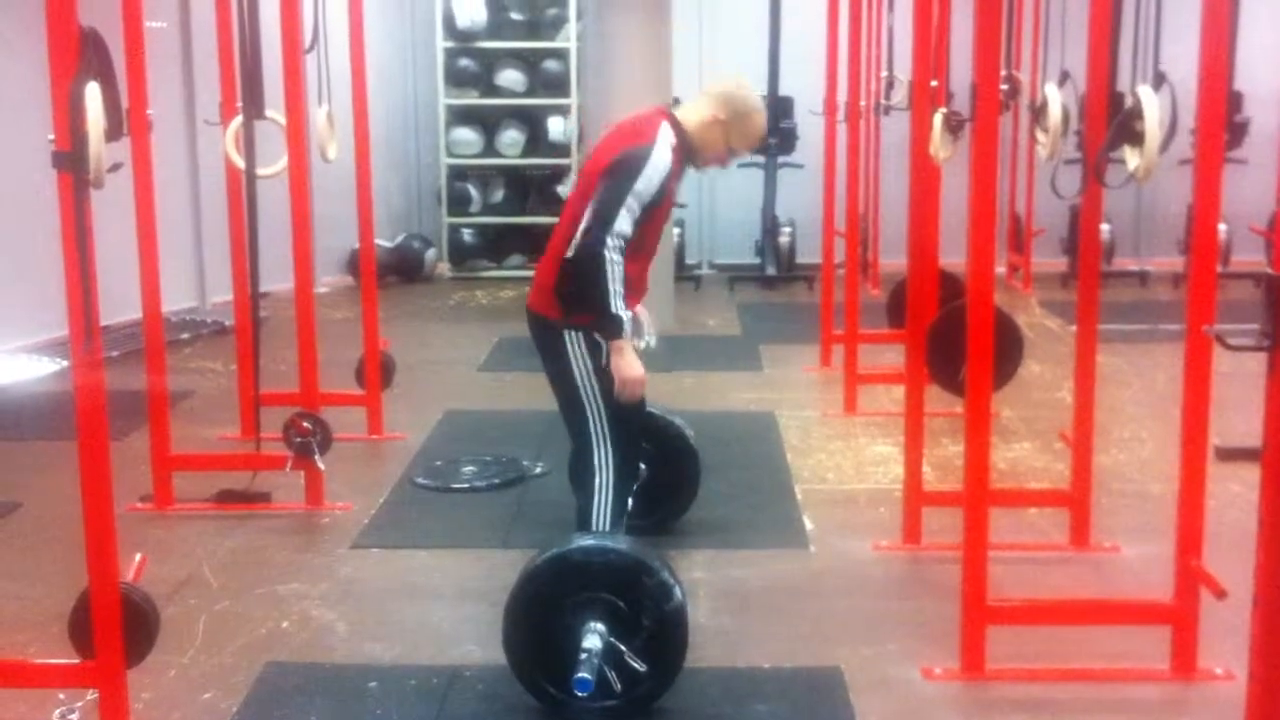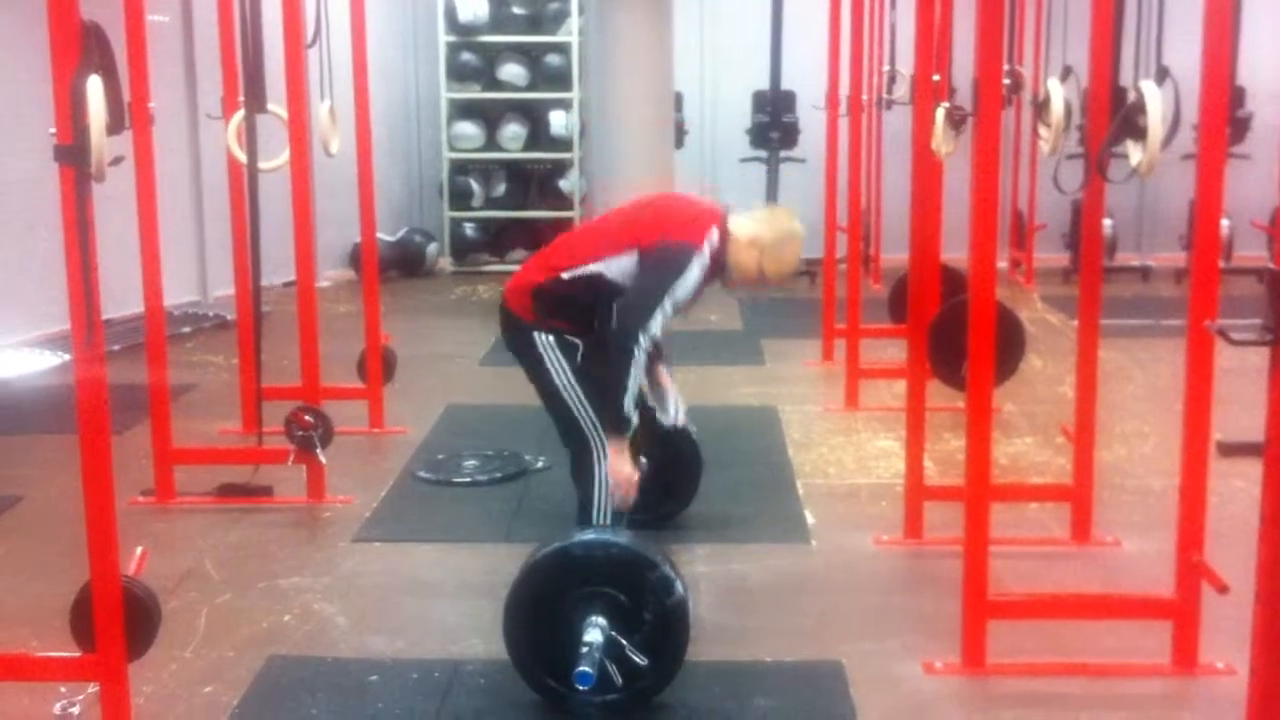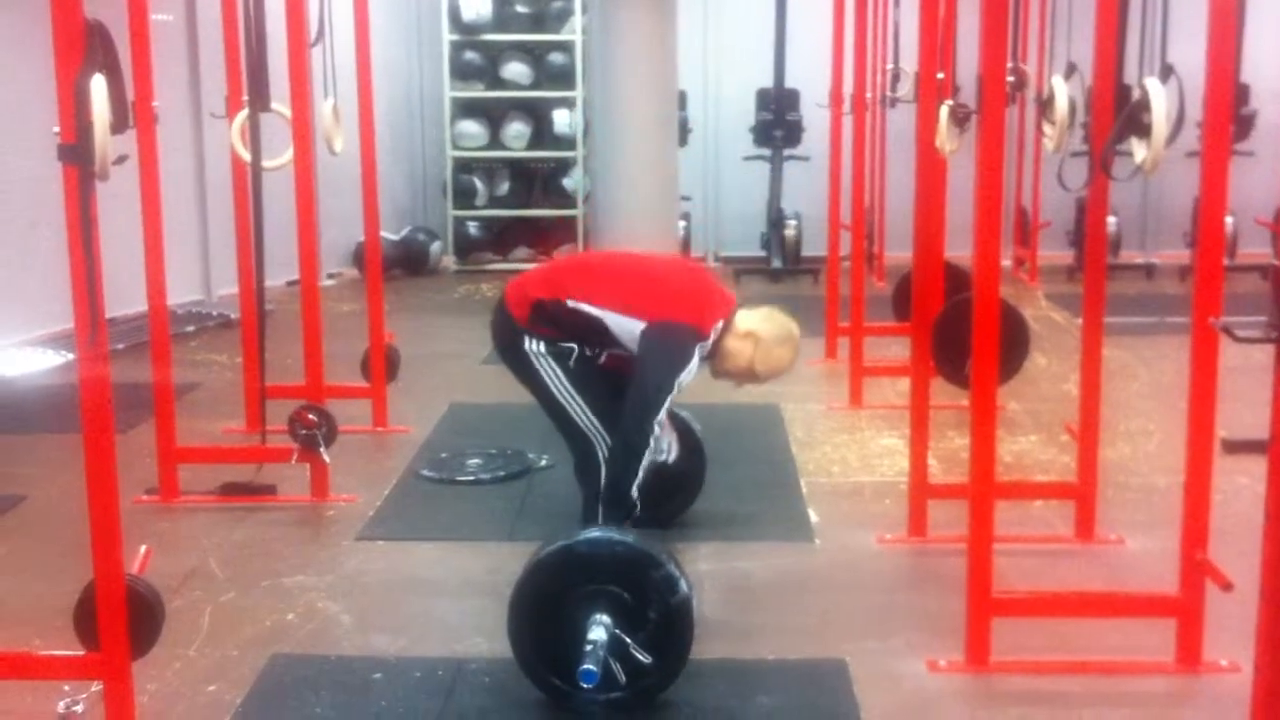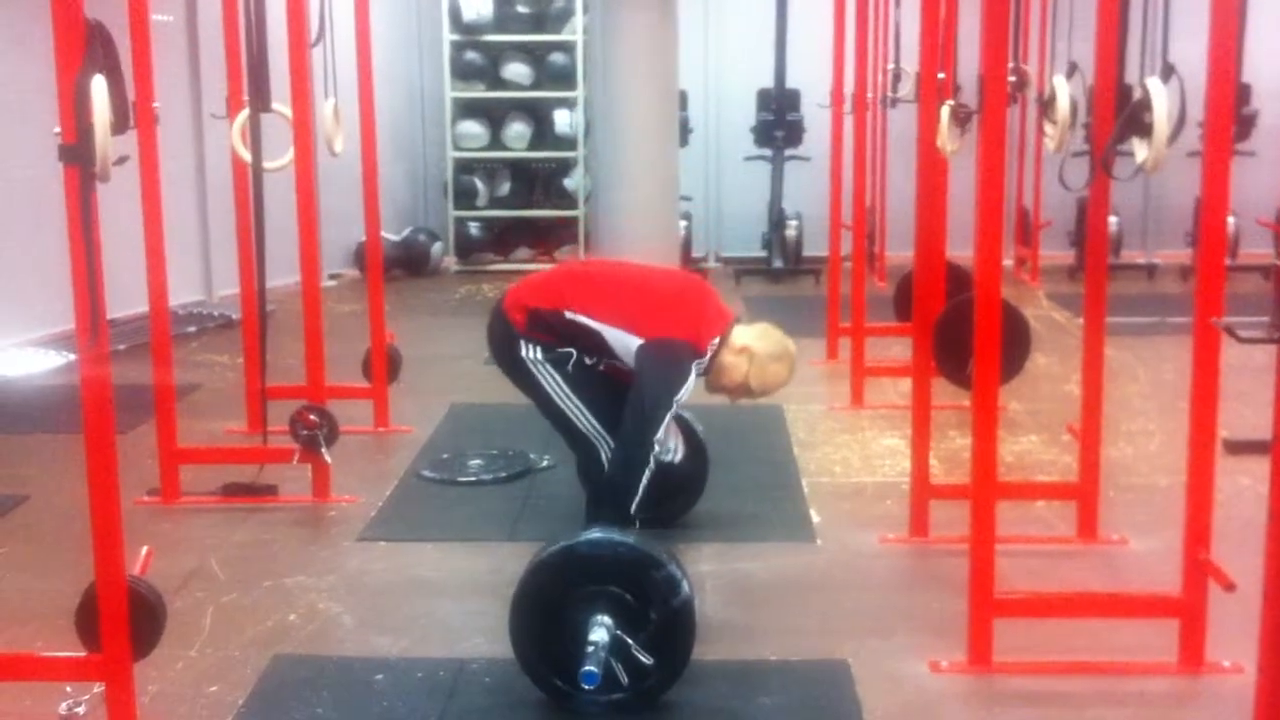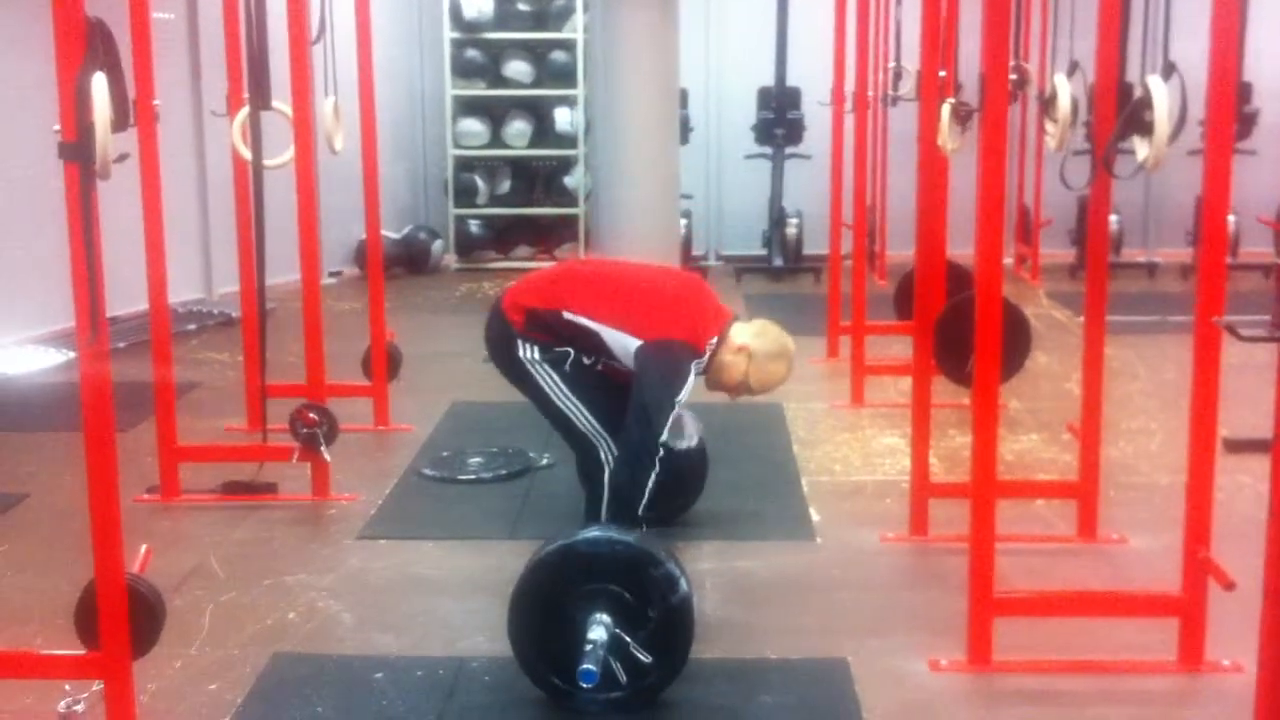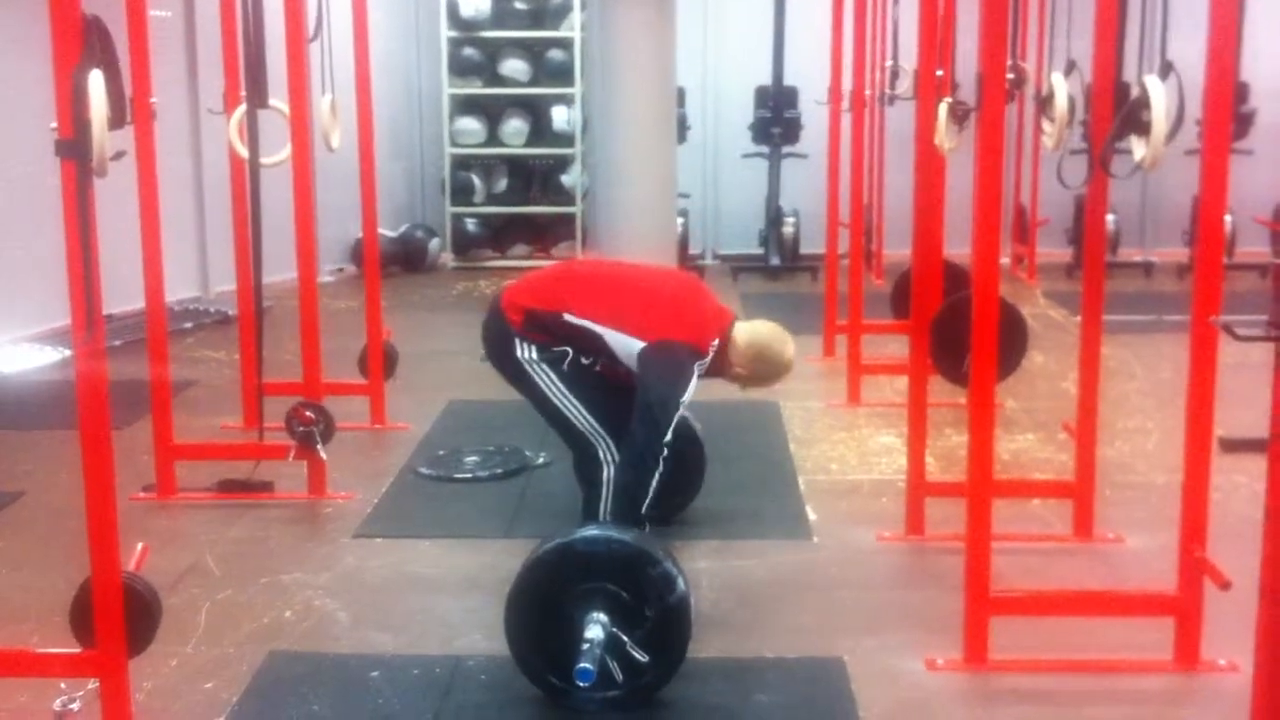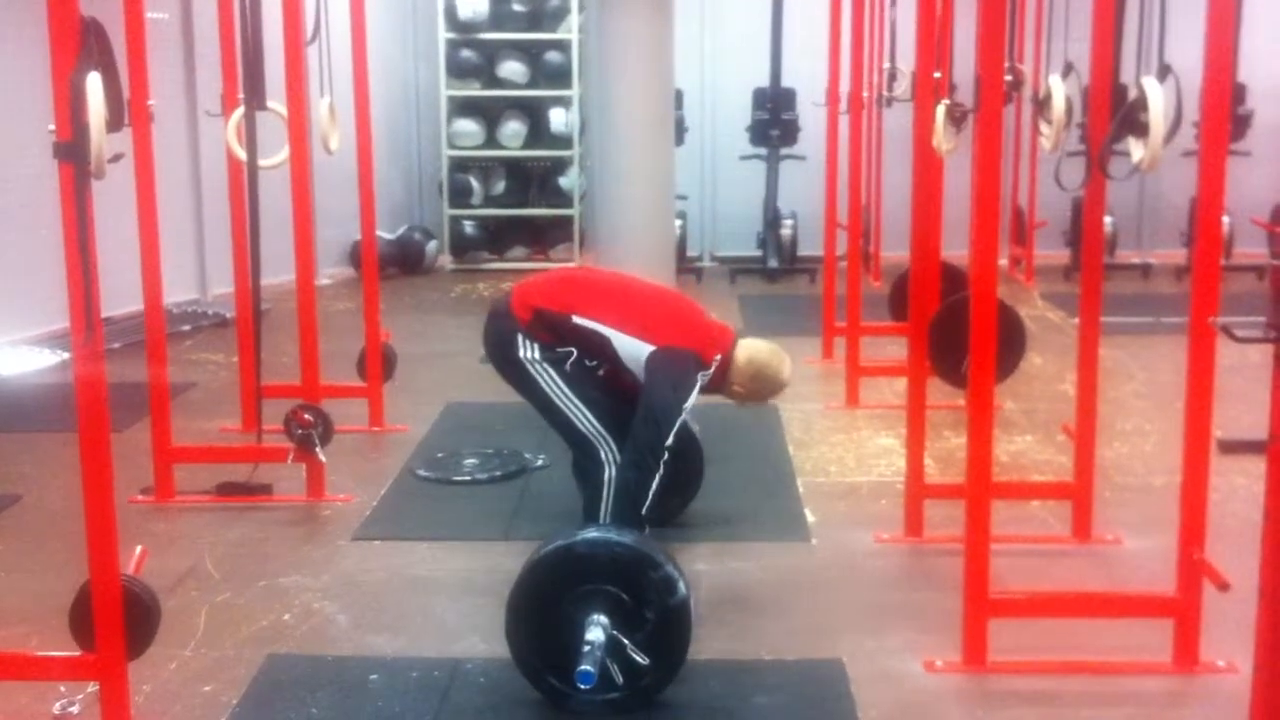
dt=0.3s
person 1, frame 1
left shoulder: (656, 141)
right shoulder: (652, 155)
right elbow: (603, 247)
left wrist: (630, 303)
right wrist: (620, 347)
left hip: (589, 310)
right hip: (570, 315)
left knee: (624, 429)
right knee: (604, 444)
left ankle: (609, 537)
person 1, frame 2
left shoulder: (705, 227)
right shoulder: (692, 251)
right elbow: (632, 337)
left wrist: (657, 368)
right wrist: (618, 442)
left hip: (565, 310)
right hip: (537, 316)
right knee: (598, 444)
person 1, frame 3
left shoulder: (710, 300)
right shoulder: (688, 337)
right elbow: (637, 425)
left wrist: (656, 416)
right wrist: (617, 520)
left hip: (555, 308)
right hip: (529, 323)
right knee: (603, 446)
person 1, frame 4
left shoulder: (706, 313)
right shoulder: (680, 354)
right elbow: (635, 447)
left wrist: (661, 414)
left hip: (551, 313)
right hip: (525, 328)
left knee: (624, 420)
right knee: (606, 449)
person 1, frame 5
left shoulder: (704, 313)
right shoulder: (678, 355)
right elbow: (639, 449)
left wrist: (665, 411)
left hip: (548, 312)
right hip: (522, 328)
left knee: (624, 422)
right knee: (607, 449)
person 1, frame 6
left shoulder: (704, 317)
right shoulder: (679, 357)
right elbow: (645, 449)
left hip: (542, 310)
right hip: (519, 328)
left knee: (626, 422)
right knee: (606, 451)
person 1, frame 7
left shoulder: (705, 339)
right shoulder: (685, 365)
right elbow: (645, 453)
left hip: (542, 312)
right hip: (522, 330)
left knee: (625, 427)
right knee: (608, 452)
